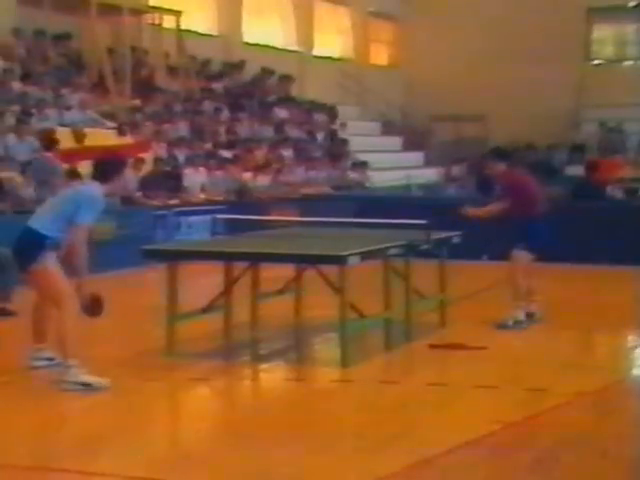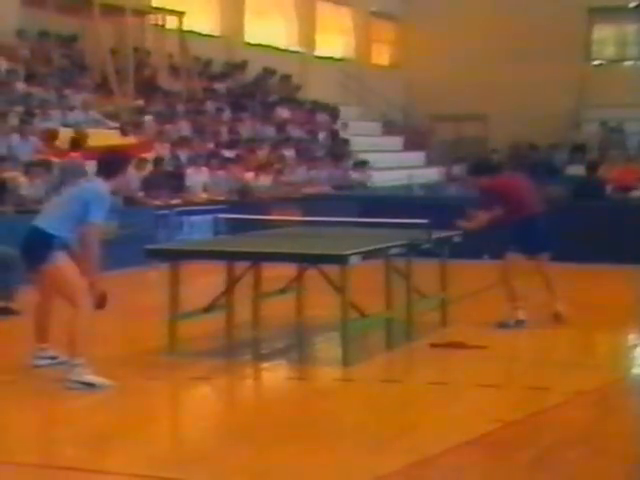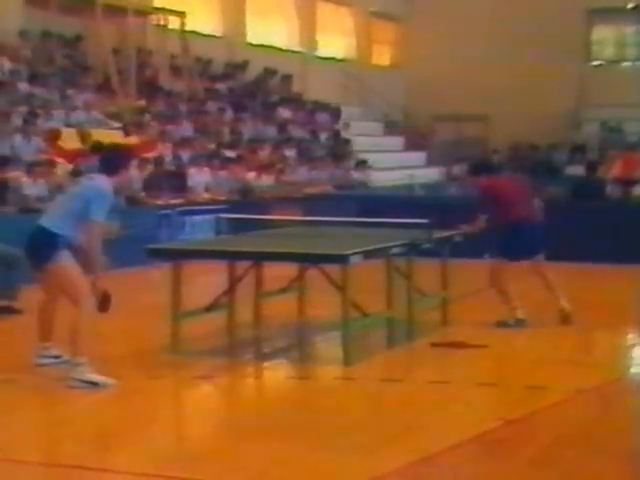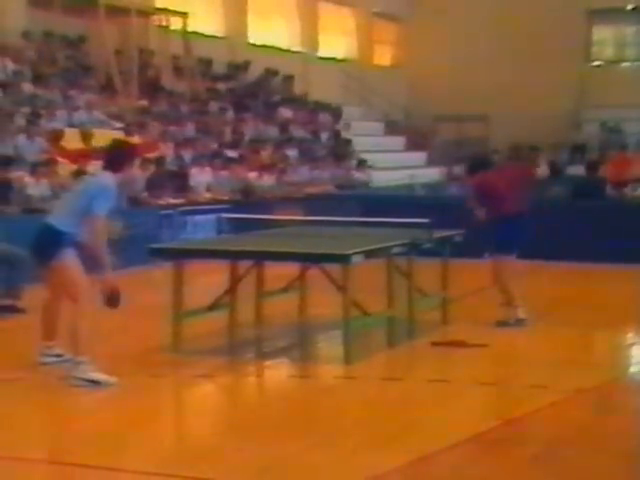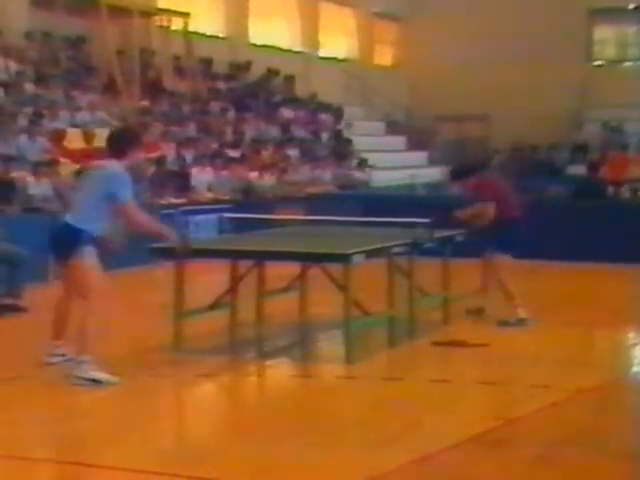
dt=0.3s
person 1, frame 1
left shoulder: (83, 190)
right shoulder: (93, 197)
right elbow: (78, 242)
right wrist: (82, 280)
left hip: (28, 241)
right hip: (37, 246)
left knee: (46, 296)
right knee: (68, 304)
left ankle: (39, 352)
right ankle: (72, 372)
person 1, frame 2
left shoulder: (86, 186)
right shoulder: (101, 194)
right elbow: (92, 240)
left wrist: (79, 260)
right wrist: (95, 279)
left hip: (35, 240)
right hip: (46, 245)
left knee: (48, 295)
right knee: (83, 301)
left ankle: (42, 352)
right ankle: (77, 371)
person 1, frame 3
left shoulder: (89, 183)
right shoulder: (103, 192)
right elbow: (93, 238)
left wrist: (91, 258)
right wrist: (95, 276)
left hip: (39, 238)
right hip: (50, 244)
left knee: (52, 295)
right knee: (85, 301)
left ankle: (45, 351)
right ankle: (80, 369)
person 1, frame 4
left shoulder: (95, 181)
right shoulder: (107, 187)
right elbow: (96, 233)
left wrist: (99, 255)
right wrist: (105, 271)
left hip: (47, 236)
right hip: (56, 242)
left knee: (57, 294)
right knee: (83, 300)
left ankle: (48, 349)
right ankle: (82, 367)
person 1, frame 5
left shoulder: (98, 170)
right shoulder: (118, 176)
right elbow: (134, 217)
right wrist: (165, 232)
left hip: (64, 234)
right hip: (77, 239)
left knee: (70, 293)
right knee: (96, 300)
left ankle: (56, 349)
right ankle: (83, 365)
person 2, frame 1
left shoulder: (510, 178)
right shoulder: (516, 176)
left elbow: (500, 207)
right elbow: (504, 205)
left wrist: (475, 212)
right wrist: (483, 210)
left hip: (530, 225)
right hip: (534, 224)
left knee: (516, 270)
right knee: (525, 270)
left ankle: (519, 316)
right ankle: (532, 309)
person 2, frame 2
left shoulder: (494, 187)
right shoulder: (515, 180)
left elbow: (485, 219)
left wrist: (468, 225)
right wrist: (481, 215)
left hip: (525, 226)
right hip: (538, 222)
left knee: (506, 273)
right knee: (544, 270)
left ankle: (519, 316)
right ankle: (557, 309)
person 2, frame 3
left shoulder: (486, 188)
right shoulder: (517, 180)
left elbow: (483, 220)
right elbow: (536, 203)
left wrist: (470, 229)
right wrist: (537, 221)
left hip: (511, 229)
right hip: (530, 227)
left knee: (496, 276)
right knee: (541, 270)
left ankle: (517, 315)
right ankle: (563, 307)
person 2, frame 4
left shoulder: (480, 183)
right shoulder: (512, 169)
left elbow: (482, 215)
left wrist: (479, 211)
left hip: (504, 221)
right hip: (519, 218)
left knee: (500, 273)
right knee: (507, 261)
left ankle: (518, 314)
right ankle: (511, 299)
person 2, frame 5
left shoulder: (482, 185)
right shoulder: (487, 179)
left elbow: (489, 212)
left wrist: (480, 224)
right wrist: (465, 214)
left hip: (507, 225)
right hip: (501, 226)
left knee: (499, 272)
right knee: (487, 263)
left ankle: (520, 313)
right ankle: (482, 304)
